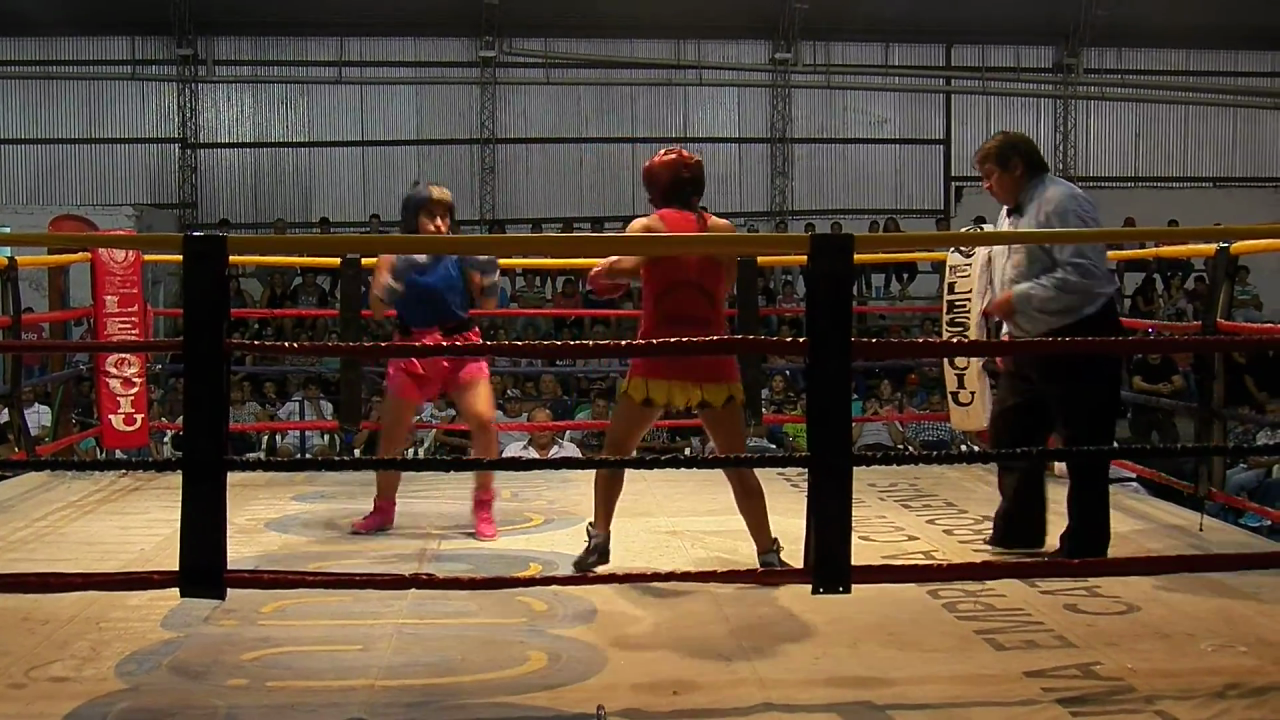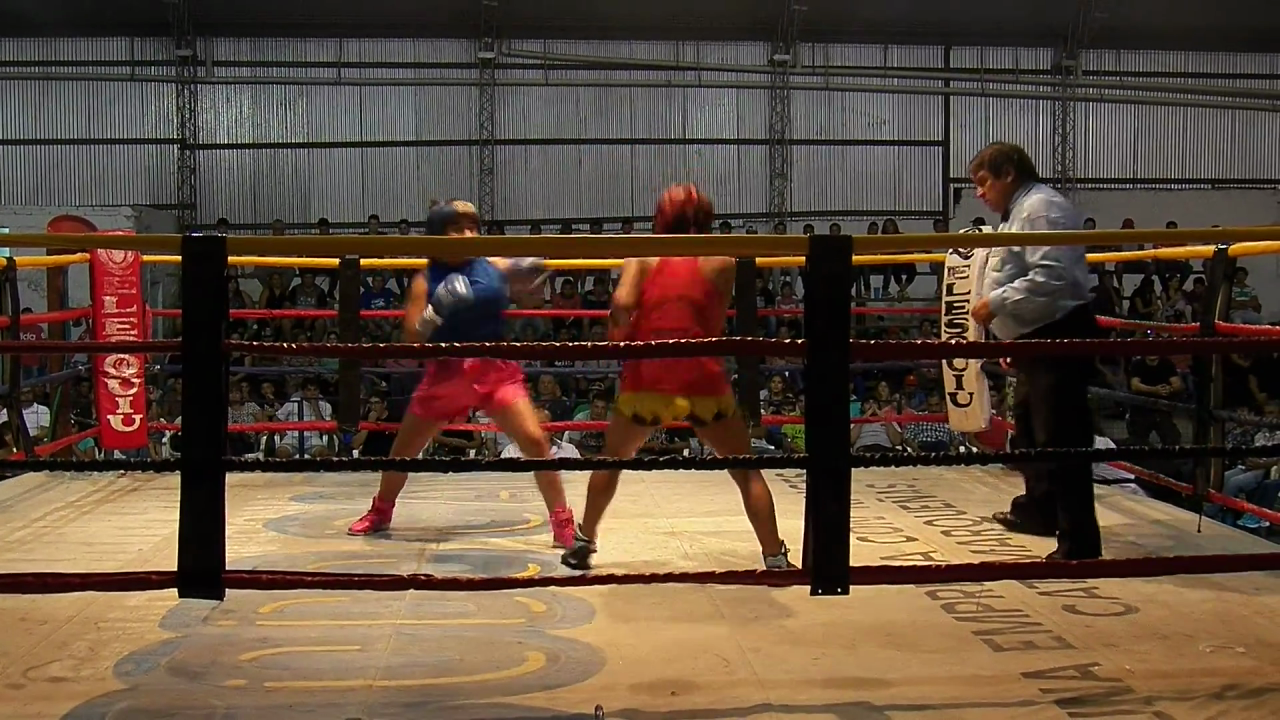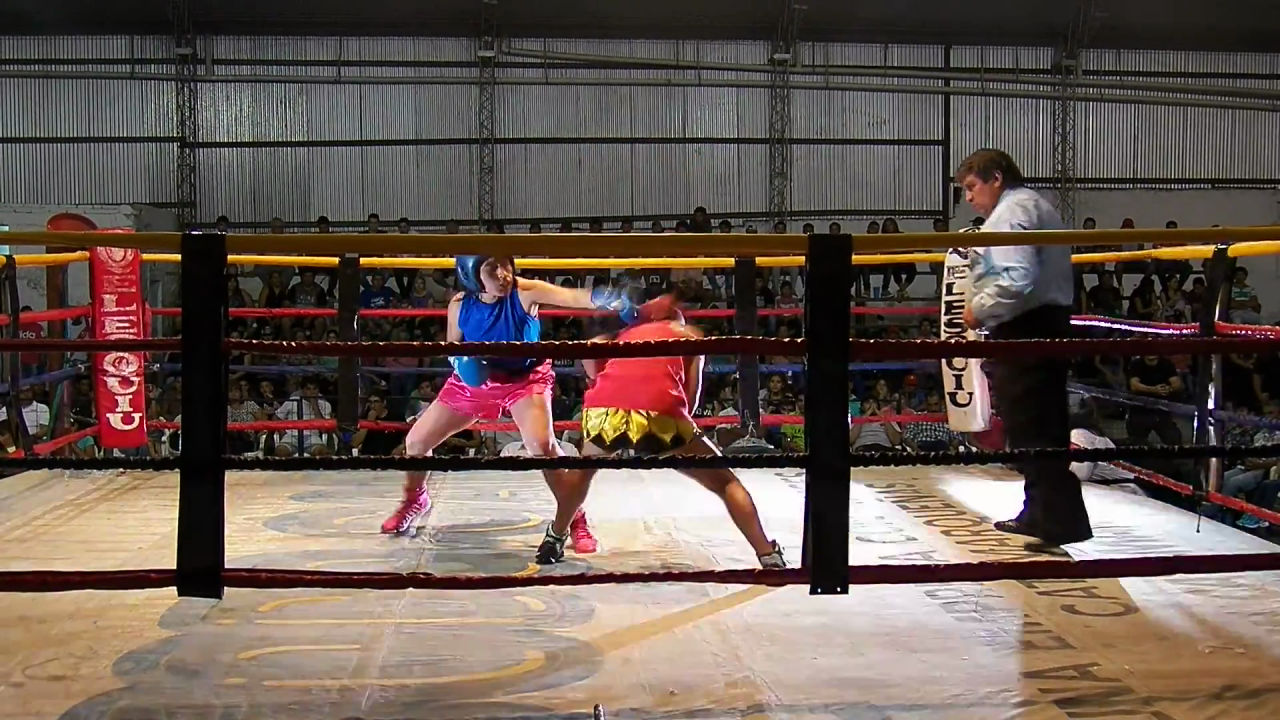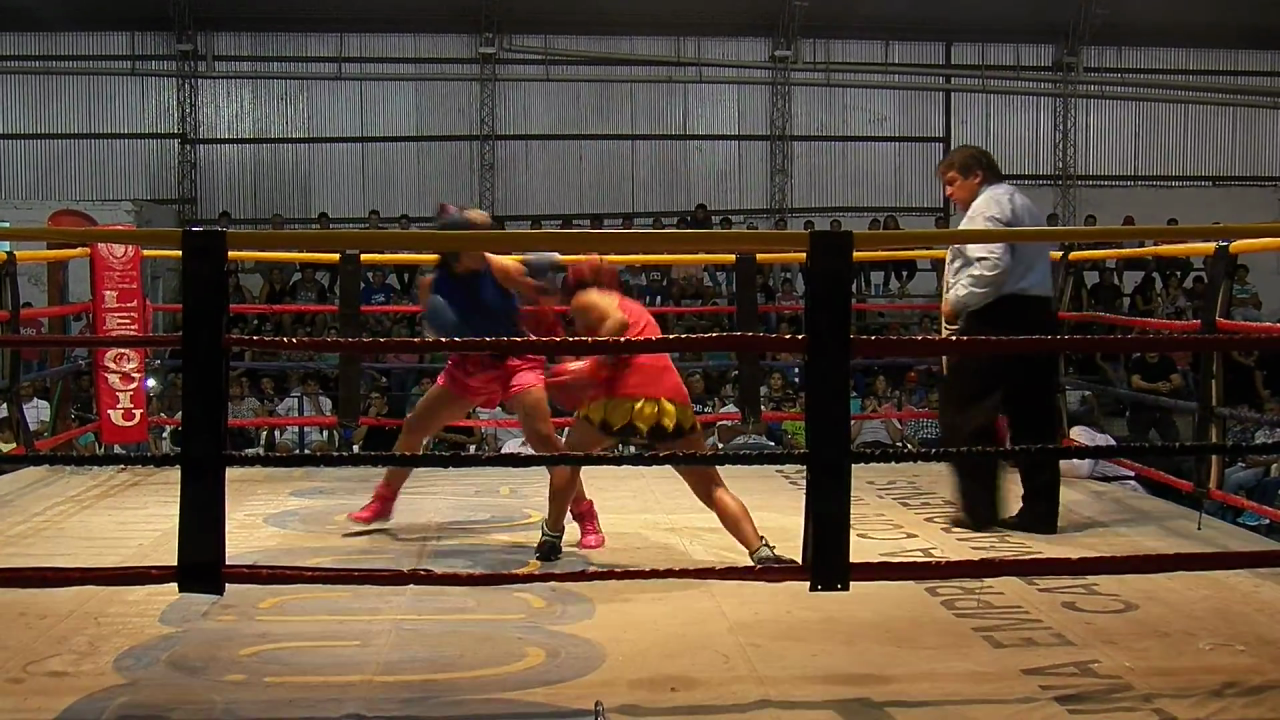
dt=0.2s
person 1, frame 1
left shoulder: (1062, 203)
right shoulder: (1011, 212)
left elbow: (1083, 276)
left wrist: (1020, 297)
right wrist: (1011, 331)
left hip: (1080, 342)
right hip: (1030, 345)
left knee: (1084, 447)
right knee: (1011, 433)
left ankle: (1084, 547)
right ankle: (1018, 530)
person 1, frame 2
left shoulder: (1040, 208)
right shoulder: (1018, 212)
left elbow: (1052, 279)
left wrist: (997, 302)
right wrist: (1011, 331)
left hip: (1058, 339)
right hip: (1035, 340)
left knee: (1060, 441)
right knee: (1032, 433)
left ankle: (1079, 543)
right ankle: (1038, 510)
person 1, frame 3
left shoulder: (1011, 212)
right shoulder: (1030, 208)
left elbow: (1017, 281)
left wrist: (979, 308)
right wrist: (988, 312)
left hip: (1024, 331)
right hip: (1044, 328)
left knee: (1030, 428)
right knee: (1037, 426)
left ankle: (1064, 520)
right ankle: (1039, 513)
person 1, frame 4
left shoulder: (987, 206)
right shoulder: (1017, 202)
left elbow: (993, 267)
left wrist: (957, 300)
right wrist: (968, 305)
left hip: (998, 320)
right hip: (1034, 316)
left knee: (964, 414)
right knee: (1034, 417)
left ankle: (979, 508)
right ankle: (1039, 511)
person 2, frame 1
left shoulder: (647, 227)
right shoulder: (724, 231)
left elbow: (623, 268)
left wrist: (602, 270)
left hip: (657, 364)
right hip: (713, 364)
left knee: (614, 450)
right knee: (738, 465)
left ankle: (598, 540)
right ankle: (769, 556)
person 2, frame 2
left shoulder: (645, 256)
right shoulder: (722, 261)
left elbow: (622, 304)
left wrist: (620, 332)
left hip: (646, 378)
right hip: (701, 380)
left knee: (612, 457)
right knee: (746, 469)
left ankle: (583, 543)
right ankle: (775, 558)
person 2, frame 3
left shoulder: (627, 334)
right shoulder: (689, 335)
left elbow: (590, 356)
right elbow: (691, 393)
left hip: (605, 405)
right hip: (660, 409)
left knee: (586, 465)
right knee: (726, 482)
left ankle: (554, 539)
right ankle: (769, 557)
person 2, frame 4
left shoulder: (584, 300)
right shoulder: (633, 305)
left elbow: (616, 323)
left wrist: (589, 367)
left hip: (617, 394)
right hip: (668, 397)
left knee: (571, 456)
right knee: (712, 488)
left ankle: (551, 538)
right ankle: (762, 552)
person 3, frame 1
left shoulder: (459, 253)
right shoulder: (394, 255)
left elbow: (487, 303)
right elbow: (378, 310)
left wrist: (489, 272)
right wrist: (397, 277)
left hip: (460, 347)
left knee: (484, 422)
right knee: (393, 435)
left ankle: (482, 508)
right ankle: (383, 510)
person 3, frame 2
left shoulder: (492, 266)
right shoulder: (426, 280)
right elbow: (412, 336)
left wrist: (528, 272)
right wrist: (437, 310)
left hip: (495, 369)
right hip: (446, 371)
left knee: (534, 439)
right knee: (403, 448)
left ankle: (562, 520)
right ankle: (379, 513)
person 3, frame 3
left shoulder: (527, 291)
right shoulder: (461, 305)
left elbow: (577, 297)
left wrist: (612, 302)
right wrist: (464, 365)
left hip: (525, 380)
right hip: (475, 383)
left knee: (542, 447)
right knee: (415, 441)
left ankle: (577, 523)
right ankle: (414, 503)
person 3, frame 4
left shoulder: (499, 267)
right shoulder: (432, 284)
left elbow: (540, 291)
right elbow: (435, 330)
left wrist: (542, 279)
right wrist: (436, 328)
left hip: (515, 361)
right hip: (467, 367)
left knee: (542, 434)
right knee: (413, 427)
left ankle: (585, 515)
right ankle: (383, 500)
